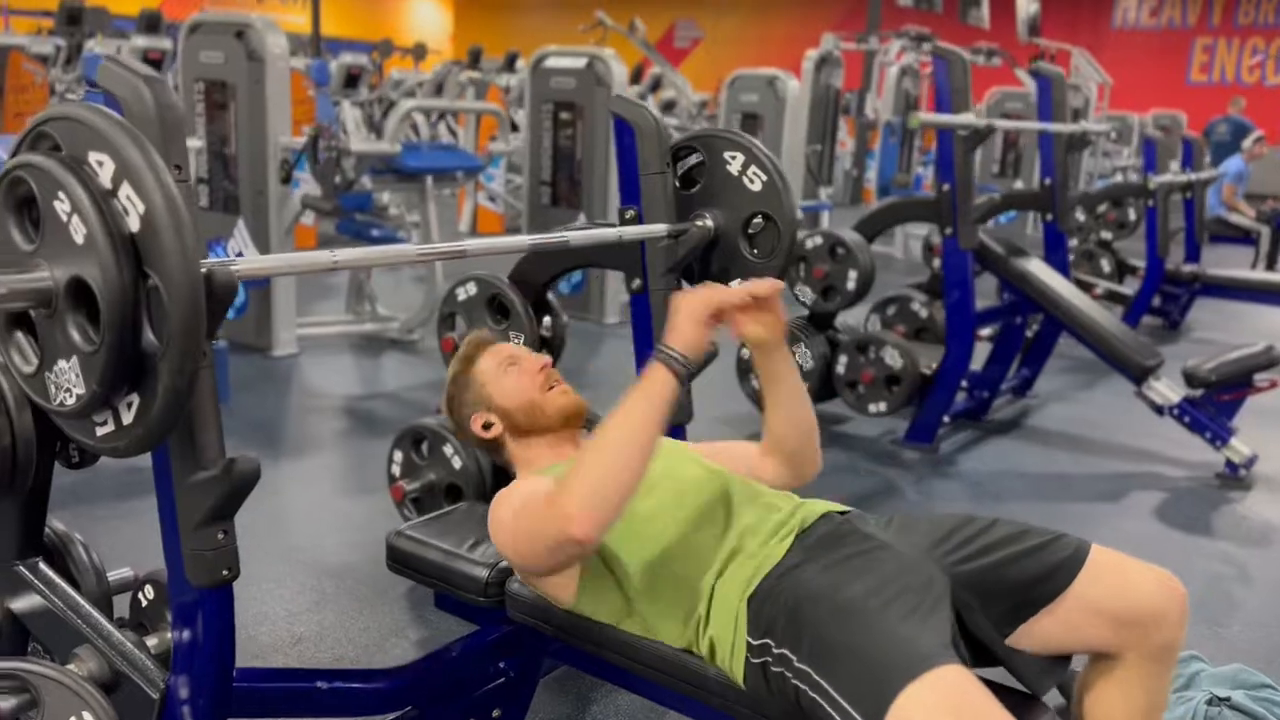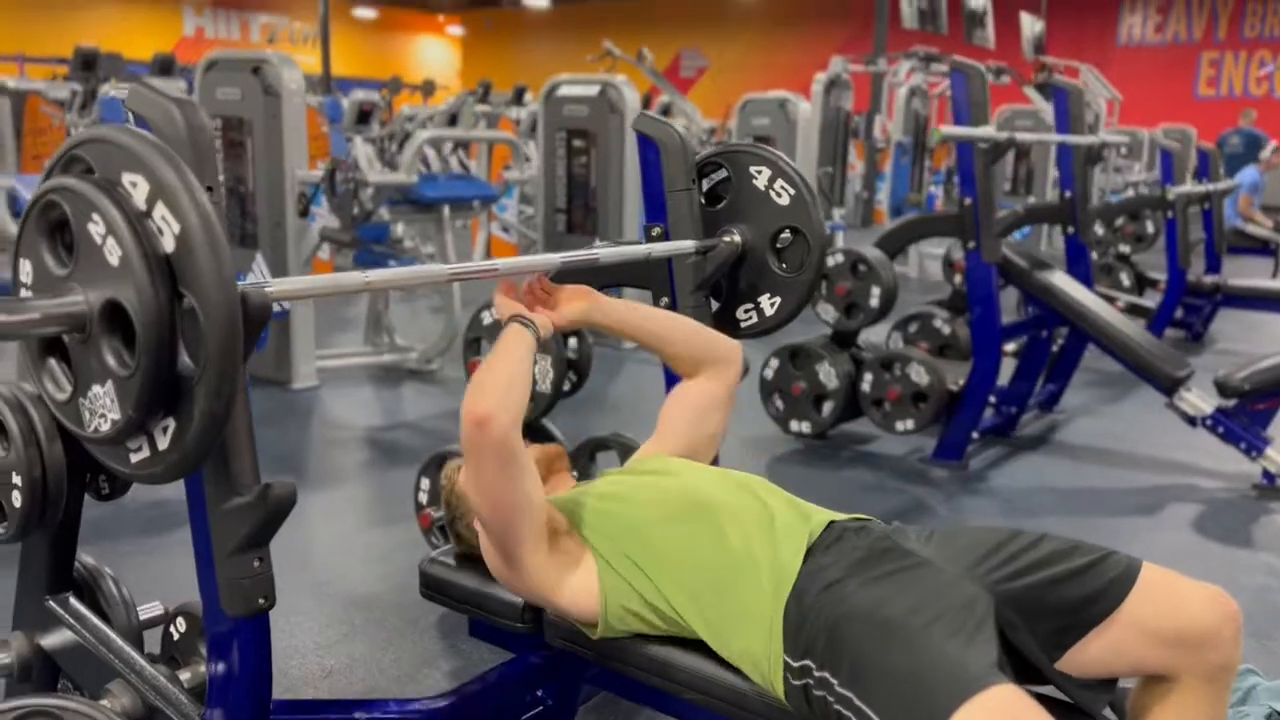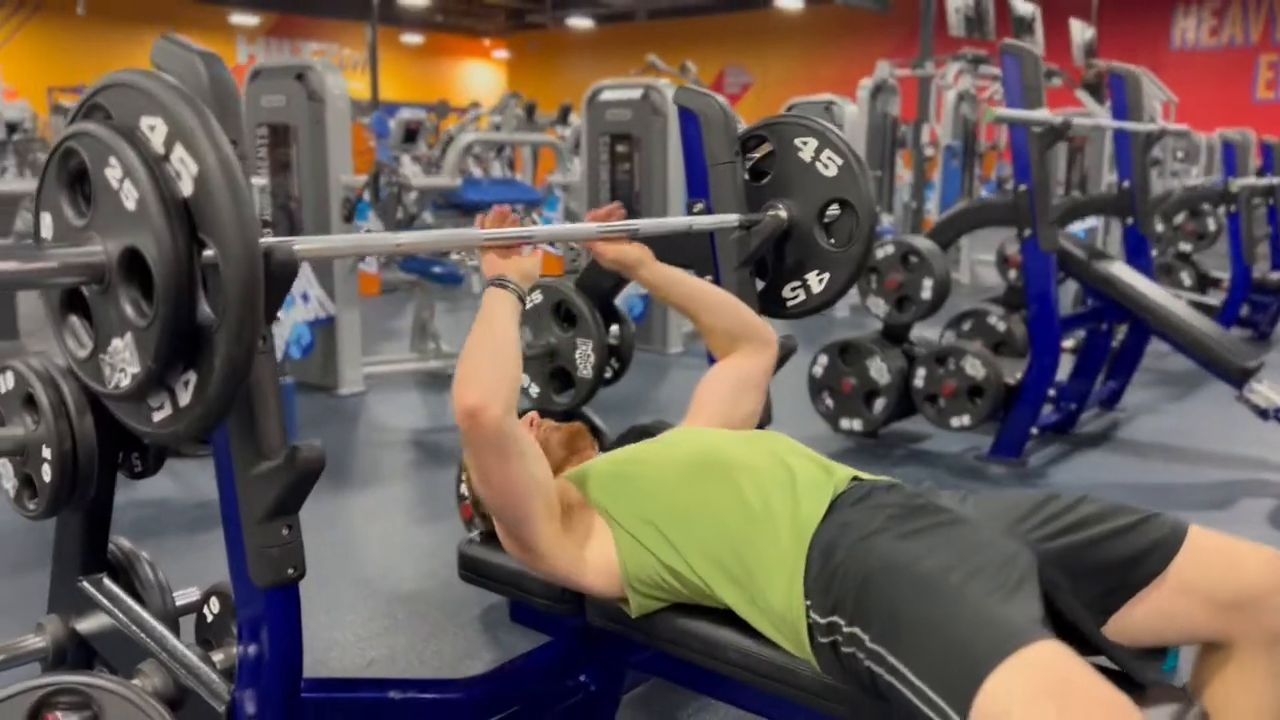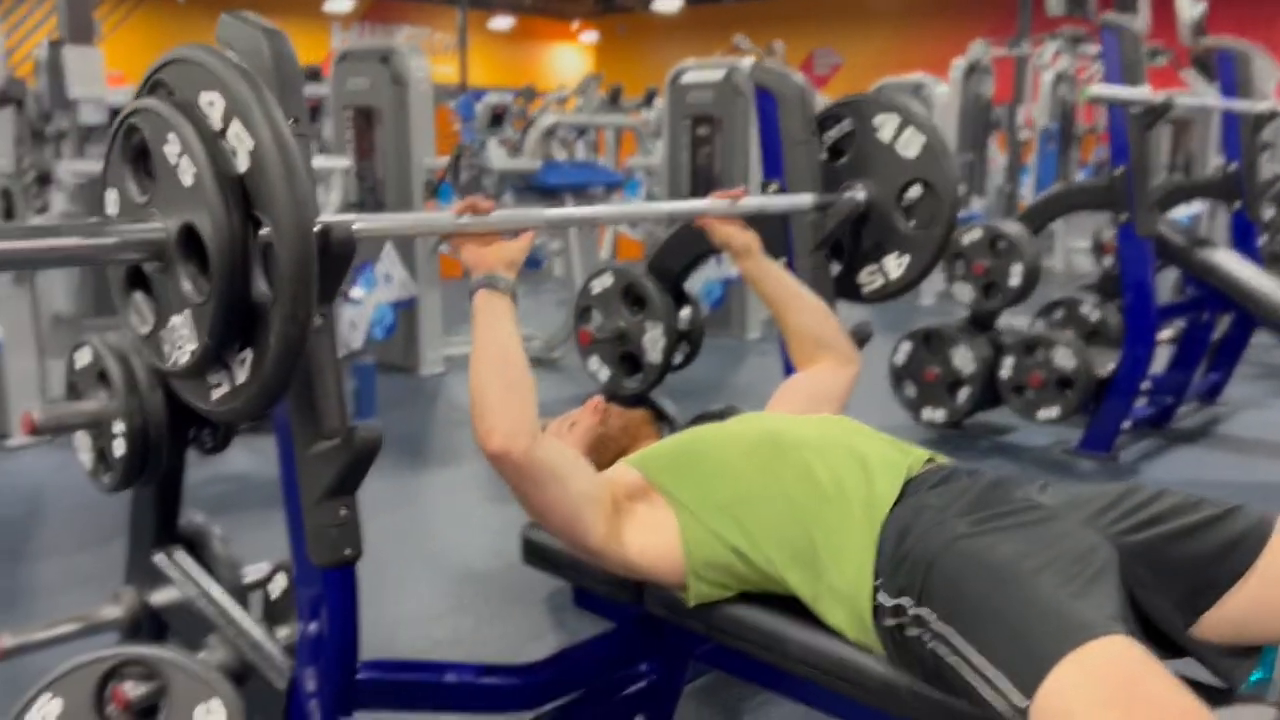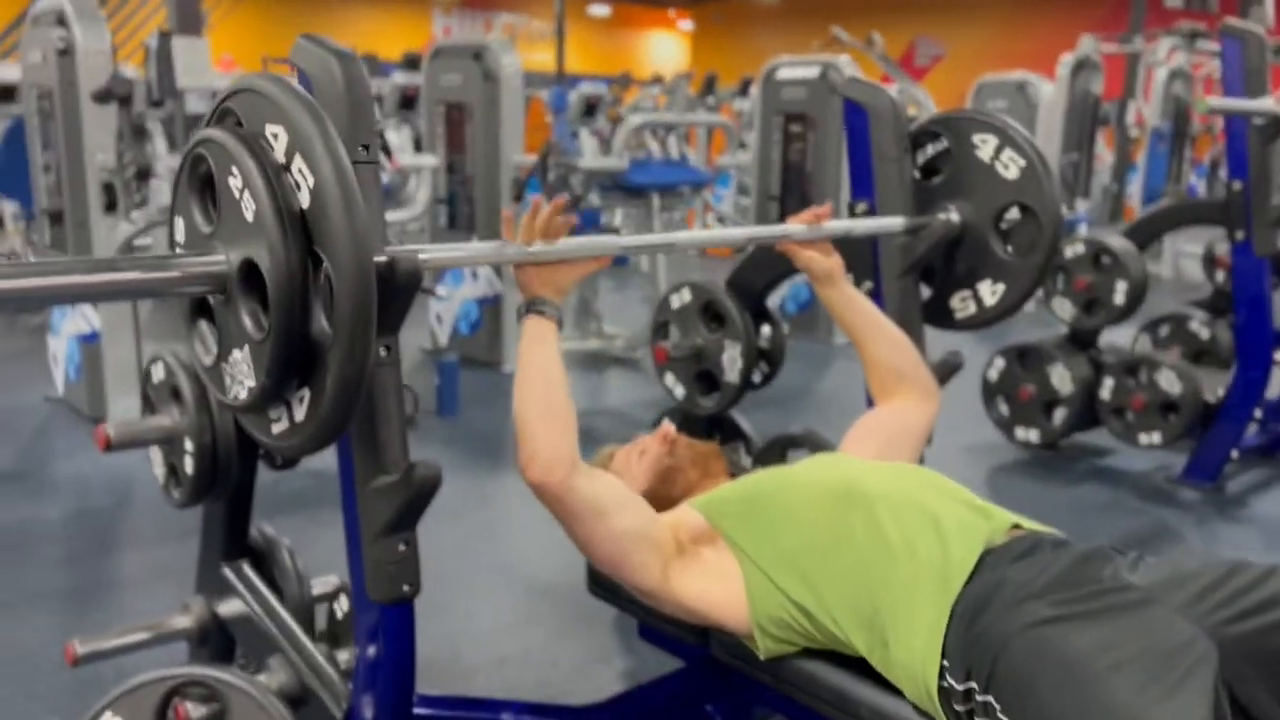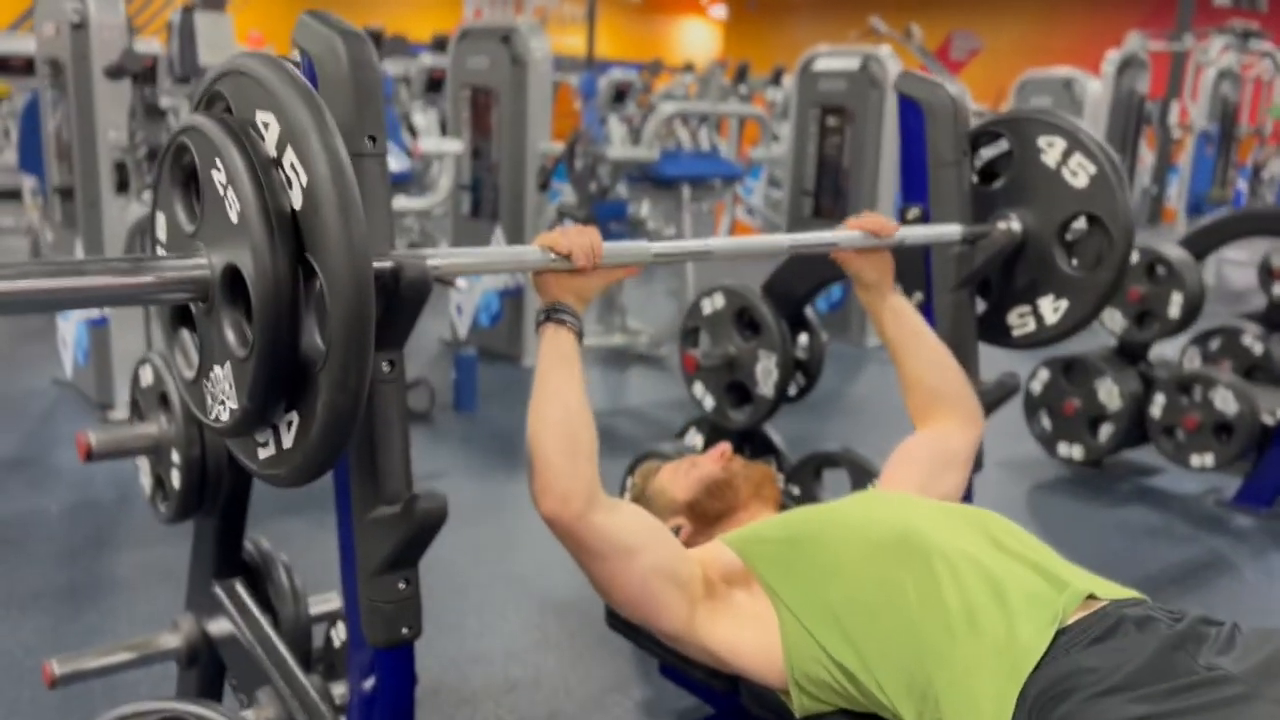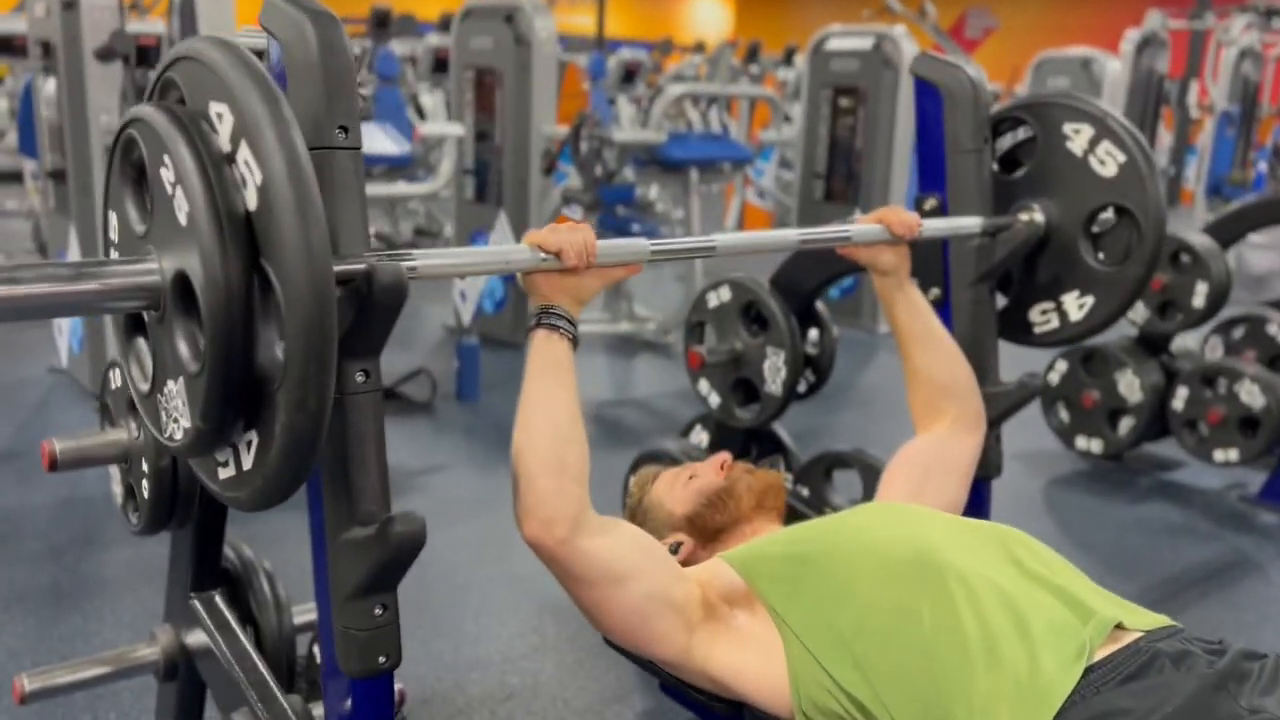
dt=0.4s
person 1, frame 1
left shoulder: (638, 446)
right shoulder: (521, 508)
left elbow: (792, 465)
right elbow: (580, 520)
left wrist: (770, 344)
right wrist: (672, 358)
left hip: (855, 535)
right hip: (779, 601)
left knee: (1153, 606)
person 1, frame 2
left shoulder: (642, 473)
right shoulder: (531, 548)
left elbow: (720, 361)
right elbow: (486, 420)
left wrist: (599, 316)
right wrist: (523, 326)
right hip: (818, 606)
left knee: (1207, 626)
person 1, frame 3
left shoulder: (668, 450)
right shoulder: (555, 526)
left elbow: (752, 344)
right elbow: (478, 405)
left wrist: (644, 267)
right wrist: (506, 286)
person 1, frame 4
left shoulder: (733, 441)
right shoulder: (618, 509)
left elbow: (832, 360)
right elbow: (505, 440)
left wrist: (749, 256)
right wrist: (492, 285)
person 1, frame 5
left shoulder: (815, 478)
right shoulder: (684, 549)
left elbow: (912, 394)
right elbow: (551, 467)
left wrist: (830, 282)
right wrist: (541, 306)
person 1, frame 6
left shoulder: (865, 511)
right shoulder: (715, 586)
left elbow: (953, 420)
right elbow: (569, 500)
left wrist: (879, 293)
right wrist: (562, 315)
person 1, frame 7
left shoulder: (876, 528)
right shoulder: (715, 606)
left elbow: (955, 422)
right elbow: (554, 520)
left wrist: (895, 283)
right wrist: (555, 317)
